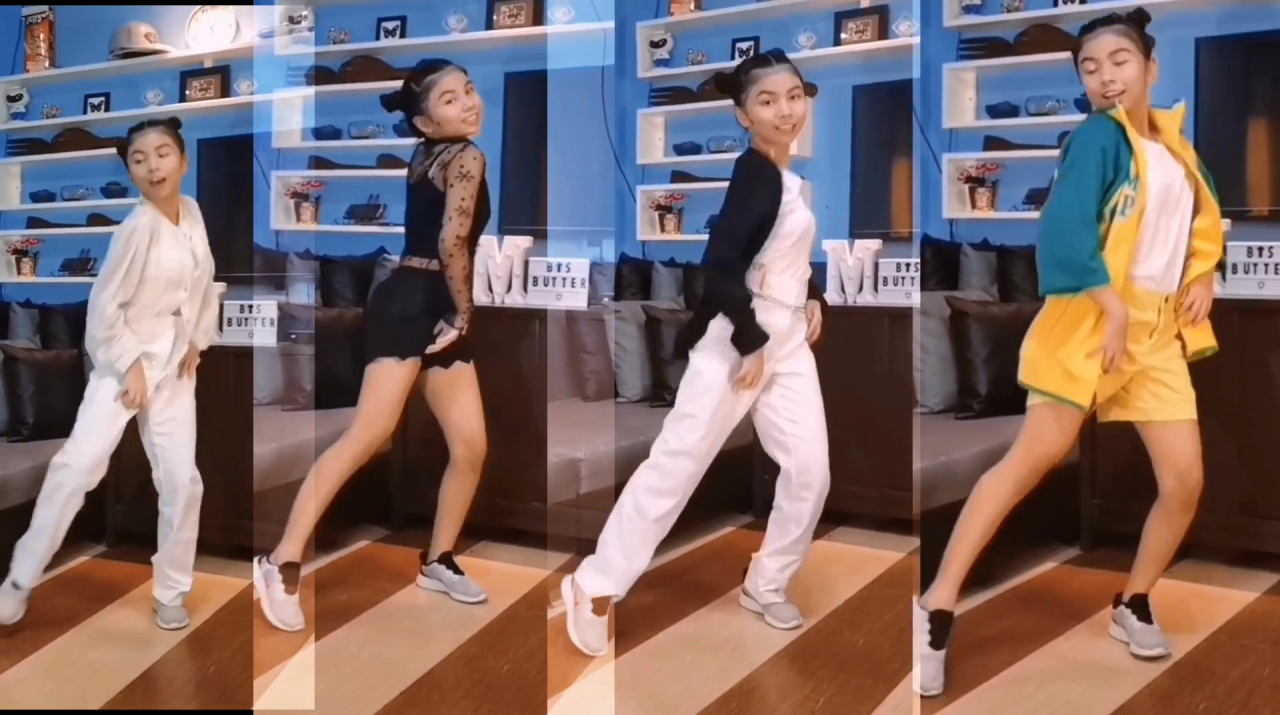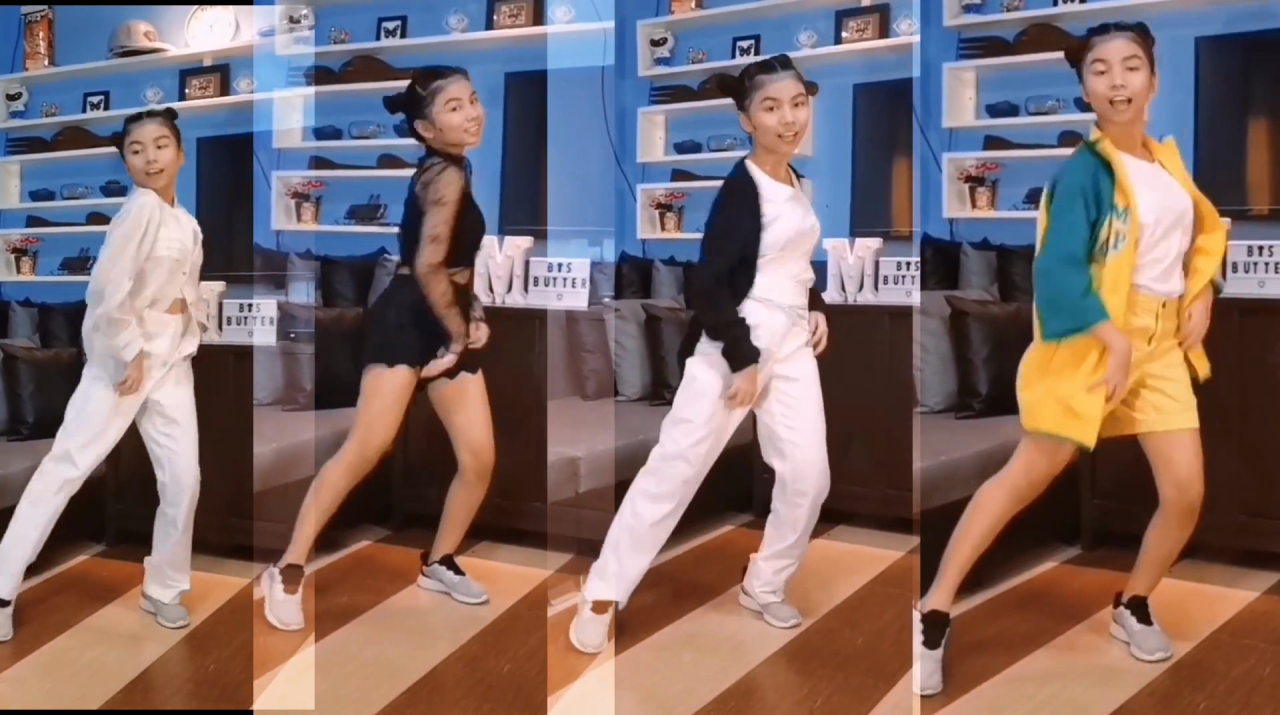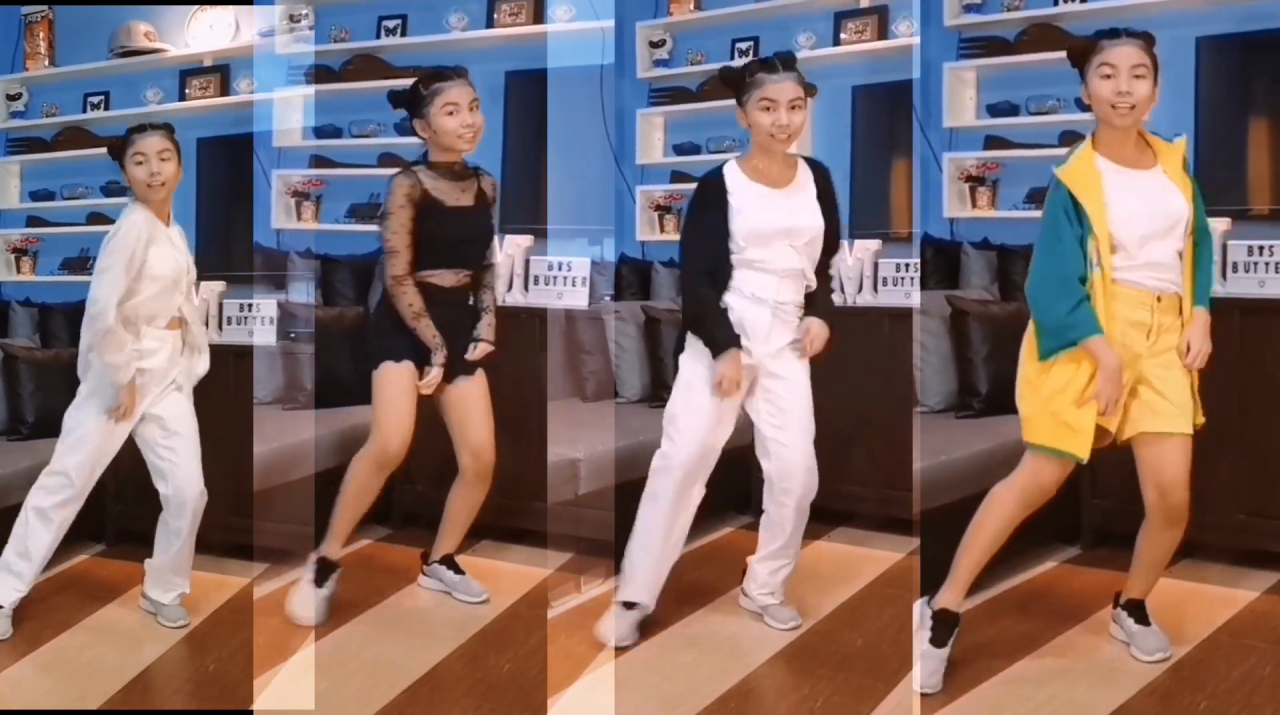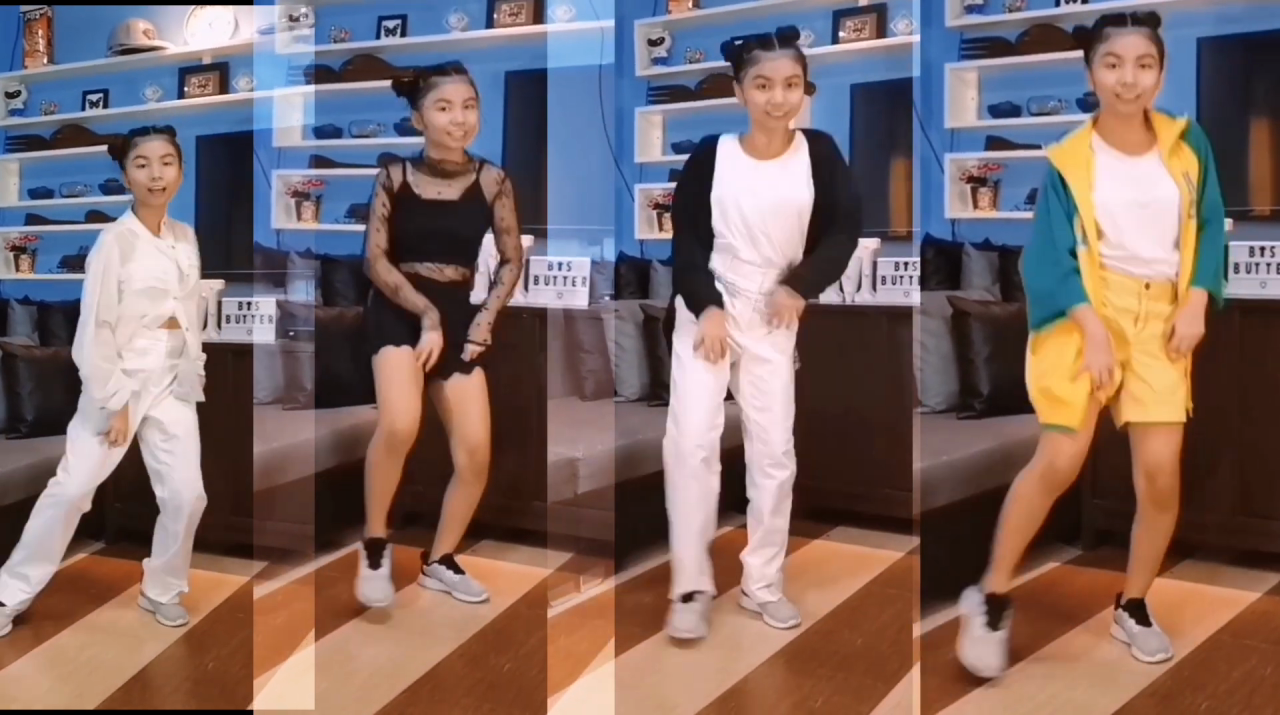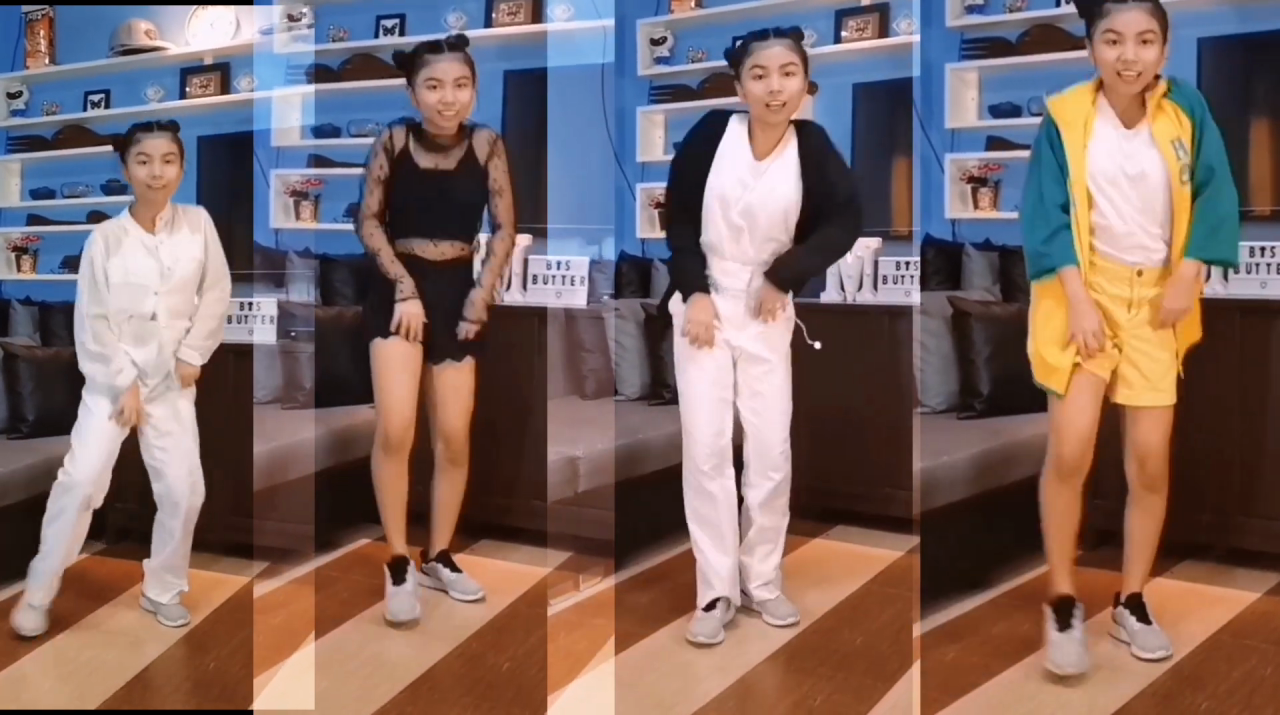
dt=0.1s
person 1, frame 1
left shoulder: (1171, 139)
right shoulder: (1098, 137)
left elbow: (1201, 215)
right elbow: (1066, 234)
left wrist: (1203, 275)
right wrist: (1111, 308)
left hip: (1160, 330)
right hip: (1094, 320)
left knee: (1185, 481)
right knee: (1029, 460)
left ankle: (1131, 603)
right ankle: (936, 611)
person 1, frame 2
left shoulder: (1168, 161)
right shoulder: (1086, 168)
left elbow: (1203, 233)
right elbow: (1060, 267)
left wrist: (1201, 294)
right wrist: (1113, 343)
left hip: (1161, 341)
right hip: (1090, 340)
left knee: (1186, 492)
right knee: (1026, 475)
left ankle: (1131, 604)
right ankle: (933, 612)
person 1, frame 3
left shoulder: (1174, 162)
right shoulder: (1072, 180)
left elbow: (1197, 246)
right elbow: (1056, 282)
left wrist: (1199, 314)
right wrist: (1107, 356)
left hip: (1160, 341)
right hip: (1086, 341)
left knee: (1171, 497)
right knee: (1038, 483)
left ankle: (1131, 605)
right ankle: (941, 610)
person 1, frame 4
left shoulder: (1184, 143)
right shoulder: (1069, 161)
left elbow: (1208, 228)
right elbow: (1048, 256)
left wrist: (1195, 302)
right wrist: (1088, 332)
left hip: (1167, 321)
right hip: (1089, 318)
left knee: (1160, 479)
right knee: (1056, 464)
left ankle: (1132, 605)
right ankle: (992, 596)
person 1, frame 5
left shoulder: (1184, 107)
right shoulder: (1062, 119)
left elbow: (1218, 193)
right elbow: (1044, 215)
left wrist: (1188, 274)
right wrist: (1075, 295)
left hip: (1154, 300)
right hip: (1083, 297)
left knee: (1151, 461)
right knee: (1069, 450)
left ankle: (1133, 600)
right ankle: (1062, 600)
person 2, frame 1
left shoulder: (782, 175)
right shoulder: (758, 174)
right elbow: (722, 265)
left wrist: (812, 295)
right wrist: (749, 345)
left hip: (788, 343)
right hip: (733, 342)
left knee: (811, 469)
right knee: (677, 458)
left ankle: (766, 585)
right ankle: (597, 586)
person 2, frame 2
left shoulder: (798, 184)
right shoulder: (741, 186)
right elbow: (715, 279)
left wrist: (816, 308)
right wrist: (742, 360)
left hip: (790, 345)
right hip: (731, 344)
left knee: (809, 475)
right knee: (675, 463)
left ankle: (765, 586)
right ankle: (604, 592)
person 2, frame 3
left shoulder: (816, 178)
right shoulder: (719, 185)
left elbow: (821, 259)
right elbow: (698, 275)
left wrist: (819, 311)
right wrist: (725, 349)
left hip: (787, 343)
right hip: (719, 340)
left knee: (795, 473)
right knee: (680, 462)
left ankle: (764, 587)
right ankle: (634, 595)
person 2, frame 4
left shoulder: (818, 150)
right shoulder: (711, 154)
left elbow: (845, 230)
right elbow: (685, 238)
left wrist: (801, 285)
right wrist: (704, 307)
left hip: (771, 321)
right hip: (707, 314)
left knee: (773, 455)
right knee: (691, 444)
left ankle: (764, 584)
right ankle: (690, 585)
person 2, frame 5
left shoulder: (811, 144)
right shoulder: (712, 133)
left elbow: (844, 221)
right elbow: (678, 217)
left wrist: (783, 278)
right wrist: (694, 291)
left hip: (765, 315)
right hip: (703, 307)
left knee: (771, 454)
right knee: (706, 447)
left ankle: (762, 582)
right ankle: (716, 589)
person 3, frame 1
left shoulder: (433, 162)
right shoulder: (465, 160)
right elbow: (453, 241)
left wrist: (459, 309)
right wrist: (461, 308)
left hip: (440, 315)
right hip: (406, 307)
left knee: (472, 448)
right knee: (365, 438)
left ankle: (438, 561)
right ankle: (283, 565)
person 3, frame 2
left shoulder: (440, 171)
right shoulder: (447, 176)
right elbow: (429, 266)
left wrist: (474, 318)
right wrist: (458, 332)
left hip: (446, 323)
right hip: (406, 318)
left knee: (480, 457)
right knee: (365, 447)
left ankle: (440, 562)
right ankle: (289, 568)
person 3, frame 3
left shoulder: (483, 184)
right shoulder: (409, 184)
right elbow: (398, 276)
left wrist: (487, 319)
right wrist: (435, 344)
left hip: (455, 324)
right hip: (400, 327)
left knee: (481, 459)
right knee: (388, 447)
left ankle: (440, 561)
right ankle: (322, 565)
person 3, frame 4
left shoulder: (491, 178)
right shoulder: (395, 175)
left elbow: (512, 257)
right elbow: (375, 259)
left wrist: (483, 323)
right wrist: (426, 314)
left hip: (461, 316)
right hip: (399, 313)
left knee: (475, 456)
right knee: (398, 426)
left ankle: (440, 560)
right ankle: (375, 544)
person 3, frame 5
left shoulder: (486, 141)
right shoulder: (394, 141)
left elbow: (506, 229)
right elbow: (366, 222)
left wrist: (482, 292)
right wrist: (404, 284)
left hip: (456, 298)
right hip: (399, 295)
left knee: (454, 442)
right knee: (395, 430)
left ankle: (439, 556)
right ankle: (399, 563)
person 4, frame 1
left shoulder: (191, 213)
right shoulder: (139, 227)
right elbow: (104, 307)
left wrist: (197, 343)
right wrist: (129, 366)
left hip: (173, 367)
right hip: (122, 366)
left knee: (181, 481)
right knee: (79, 466)
left ankle: (170, 590)
person 4, frame 2
left shoulder: (176, 211)
right shoulder: (140, 211)
right elbow: (109, 293)
left wrist: (190, 327)
right wrist: (132, 354)
left hip: (172, 361)
right hip: (121, 358)
left knee: (183, 478)
right knee: (69, 463)
left ankle: (165, 590)
person 4, frame 3
left shoulder: (173, 232)
right shoulder: (129, 231)
right elbow: (105, 314)
left wrist: (193, 352)
right wrist: (123, 381)
left hip: (168, 378)
right hip: (115, 376)
left knee: (188, 491)
right knee: (66, 482)
left ankle: (163, 591)
person 4, frame 4
left shoulder: (186, 237)
right shoulder: (115, 241)
right elbow: (93, 328)
left wrist: (191, 371)
right wrist: (114, 400)
left hip: (170, 382)
right hip: (114, 383)
left knee: (187, 494)
right knee: (71, 489)
left ankle: (162, 590)
person 4, frame 5
left shoulder: (196, 223)
right shoulder: (105, 237)
left elbow: (215, 295)
right elbow: (90, 321)
left wrist: (193, 356)
right wrist: (122, 383)
left hip: (169, 377)
right hip: (108, 375)
left knee: (185, 490)
right knee: (80, 482)
left ankle: (163, 590)
right ankle: (38, 591)
